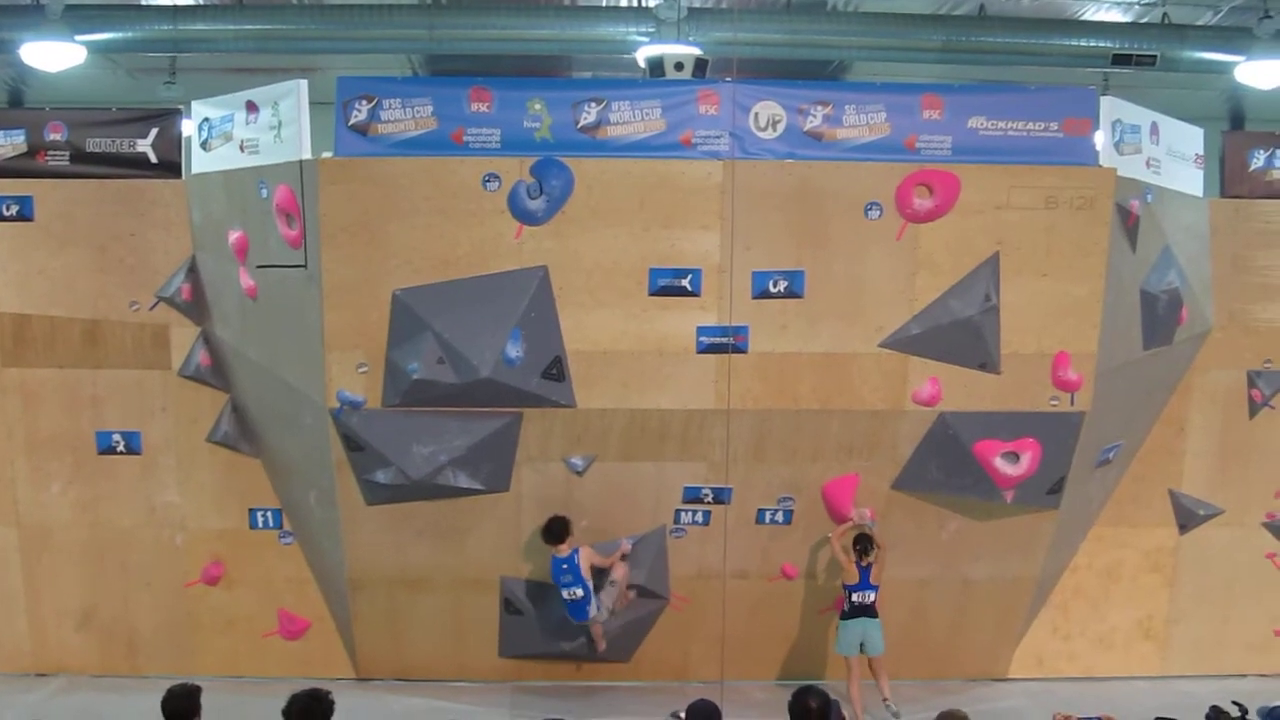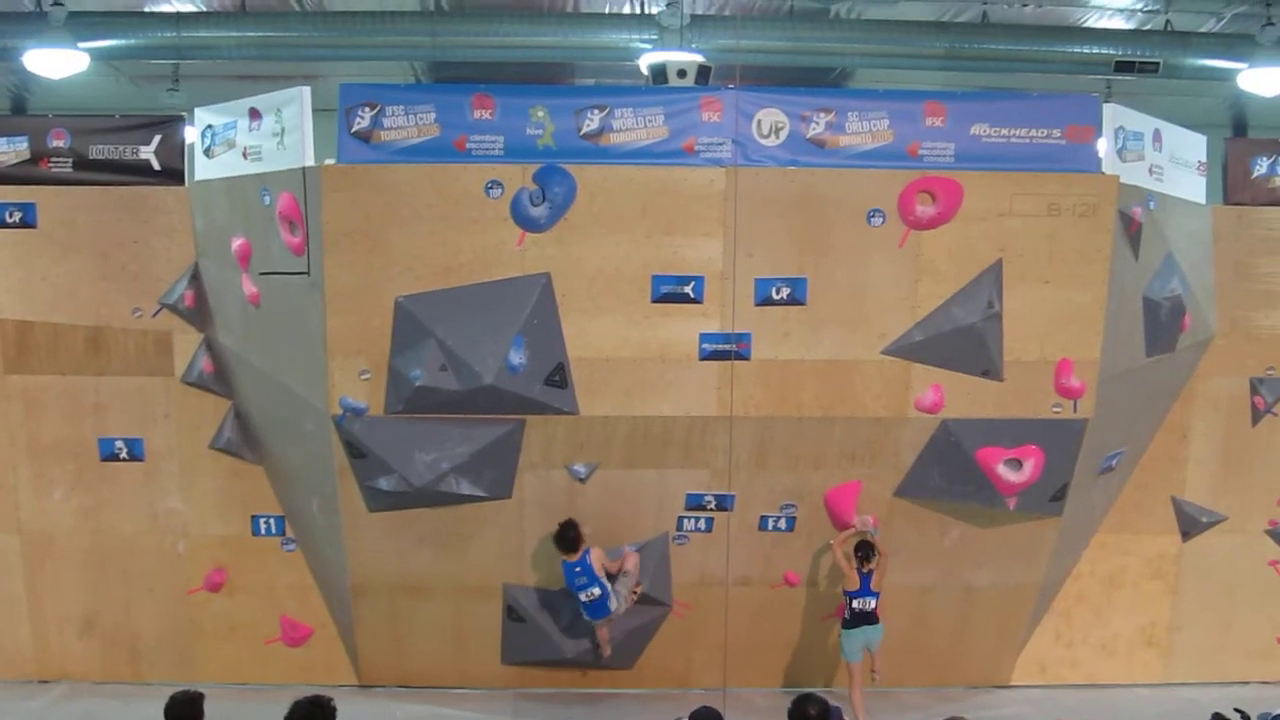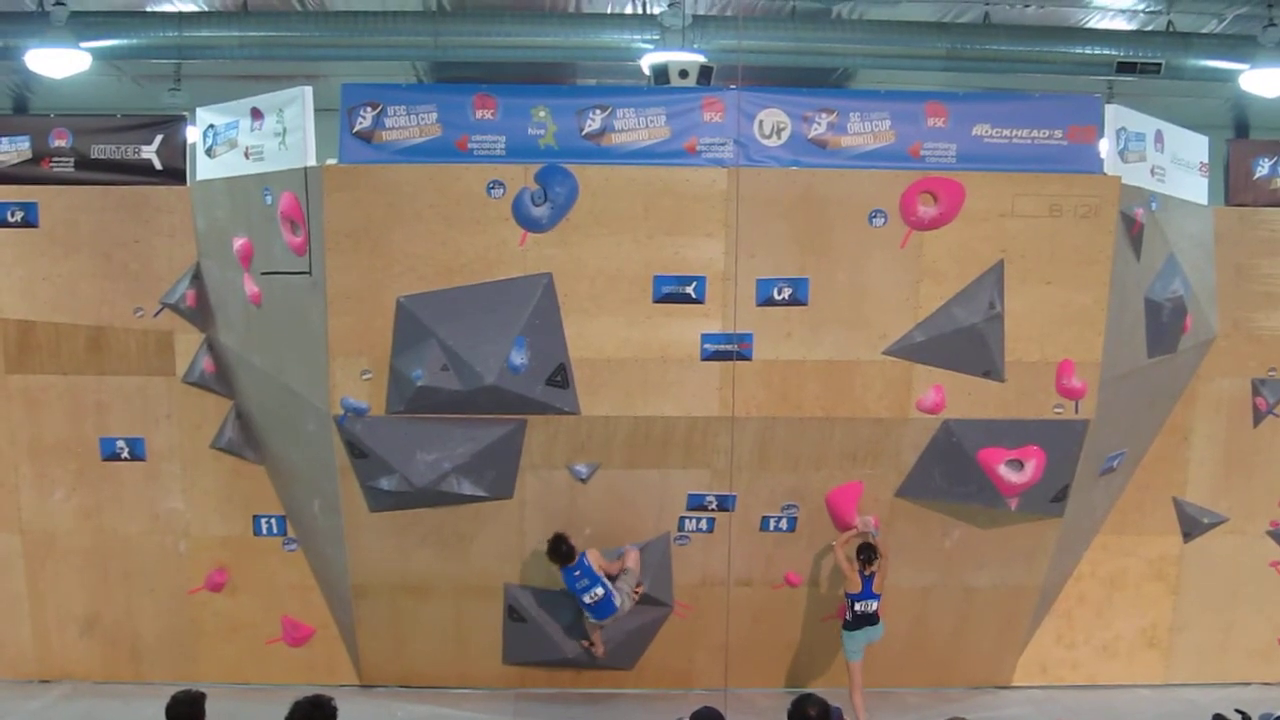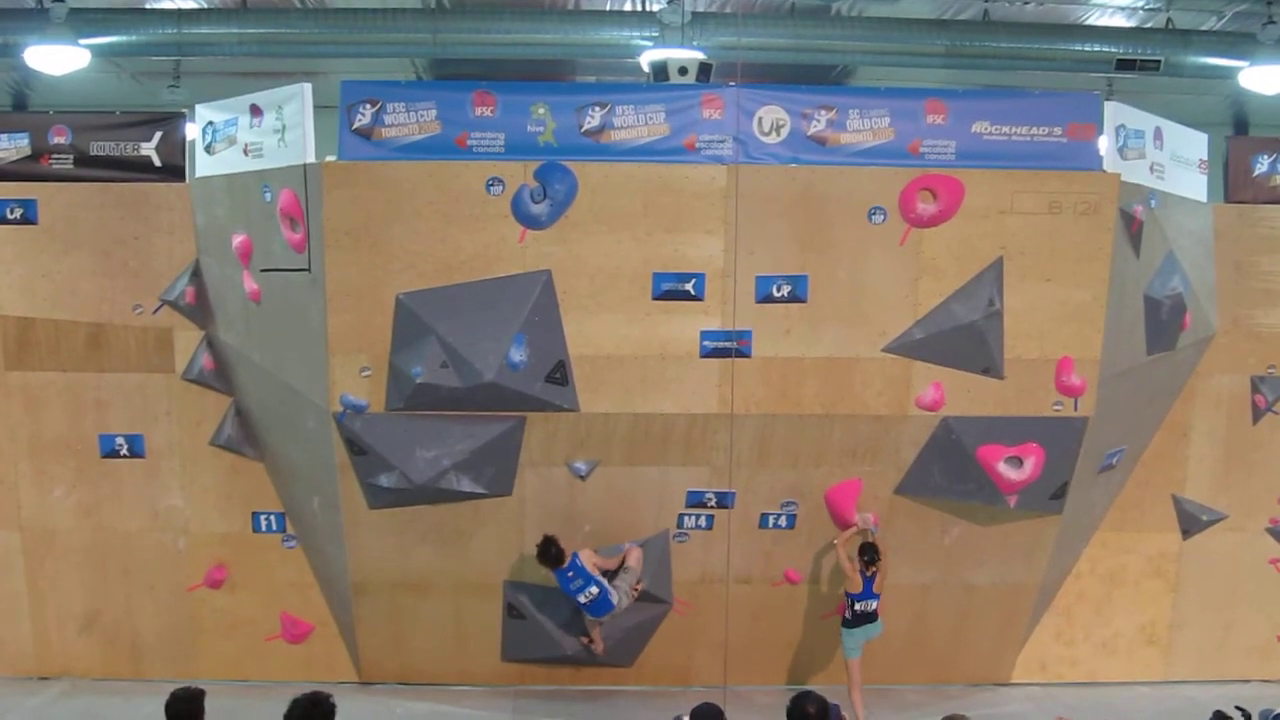
dt=0.3s
person 1, frame 1
left shoulder: (848, 568)
right shoulder: (876, 569)
left elbow: (834, 538)
right elbow: (881, 547)
left wrist: (853, 523)
right wrist: (867, 527)
left hip: (849, 625)
right hip: (872, 624)
left knee: (853, 674)
right knee: (878, 670)
right ankle: (887, 700)
person 1, frame 2
left shoulder: (850, 574)
right shoulder: (878, 576)
left elbow: (836, 544)
right elbow: (883, 554)
left wrist: (856, 529)
right wrist: (869, 534)
left hip: (851, 632)
right hip: (874, 629)
left knee: (855, 682)
right ankle: (875, 672)
person 1, frame 3
left shoulder: (851, 576)
right shoulder: (879, 577)
left elbow: (838, 545)
right elbow: (883, 555)
left wrist: (858, 529)
right wrist: (871, 534)
left hip: (853, 634)
right hip: (875, 630)
left knee: (856, 683)
person 1, frame 4
left shoulder: (853, 577)
right shoulder: (880, 576)
left elbow: (839, 543)
right elbow: (879, 554)
left wrist: (858, 527)
right wrist: (870, 531)
left hip: (852, 632)
right hip: (874, 627)
left knee: (854, 682)
